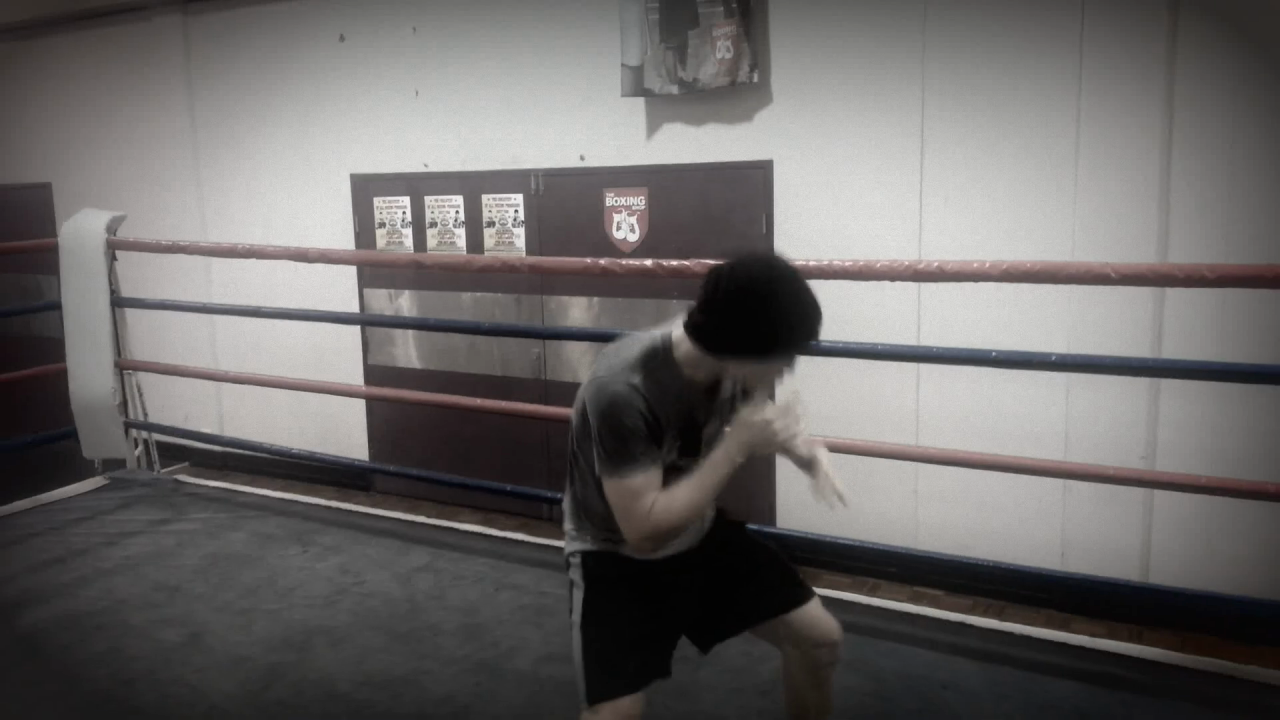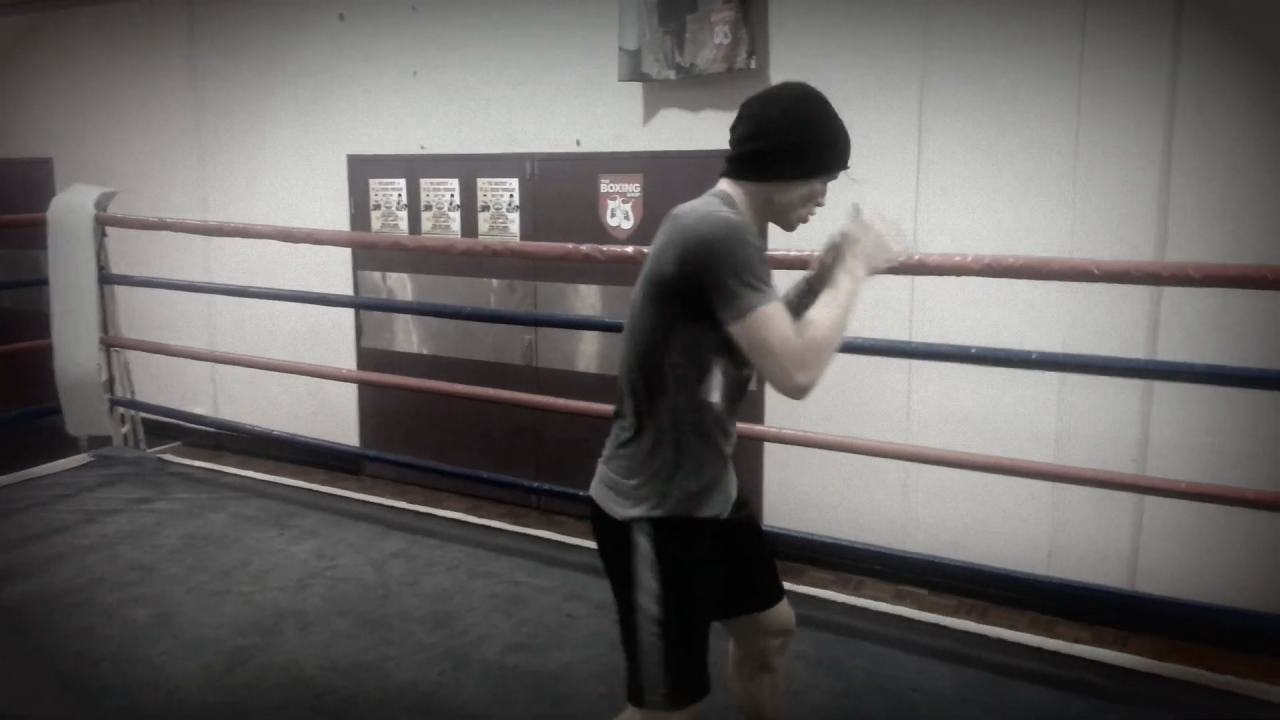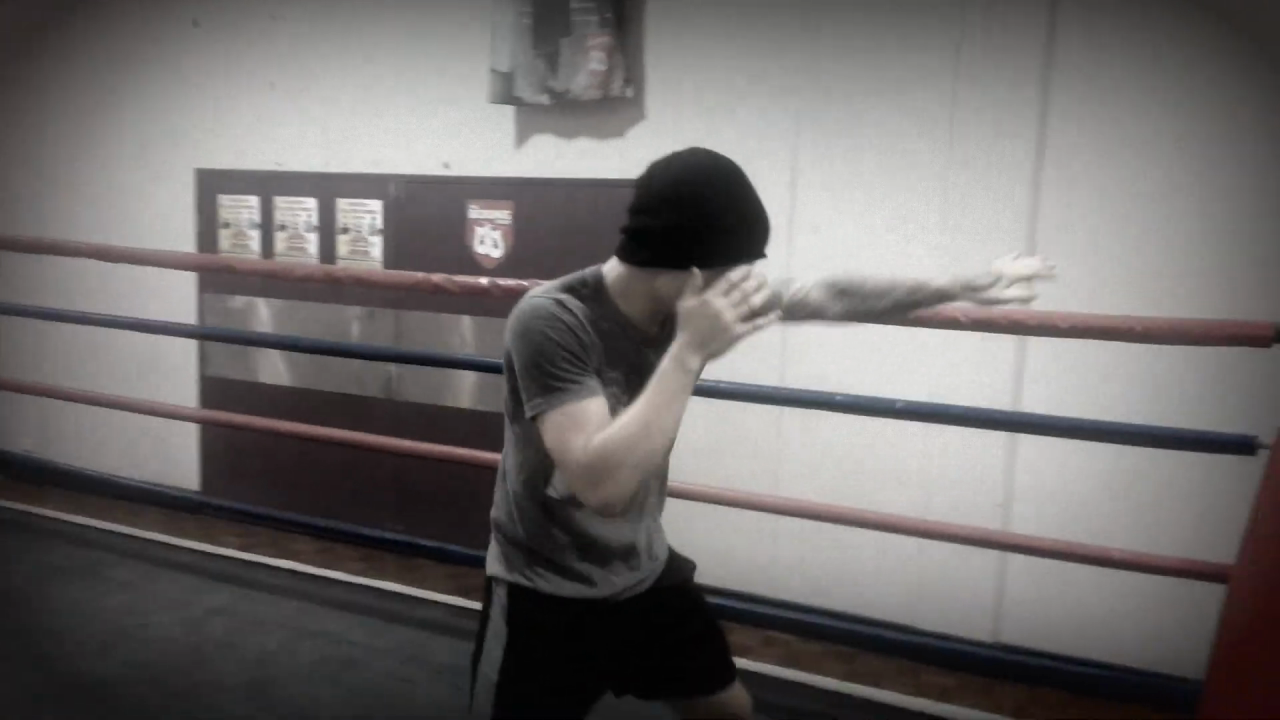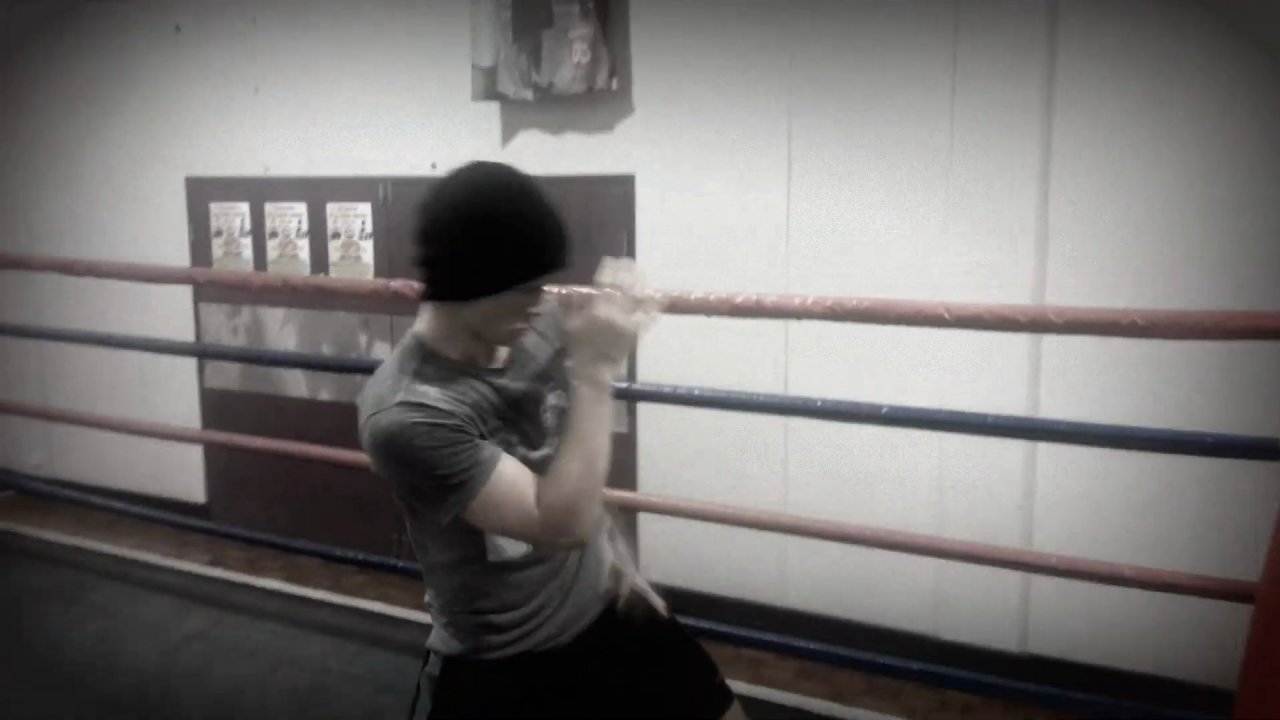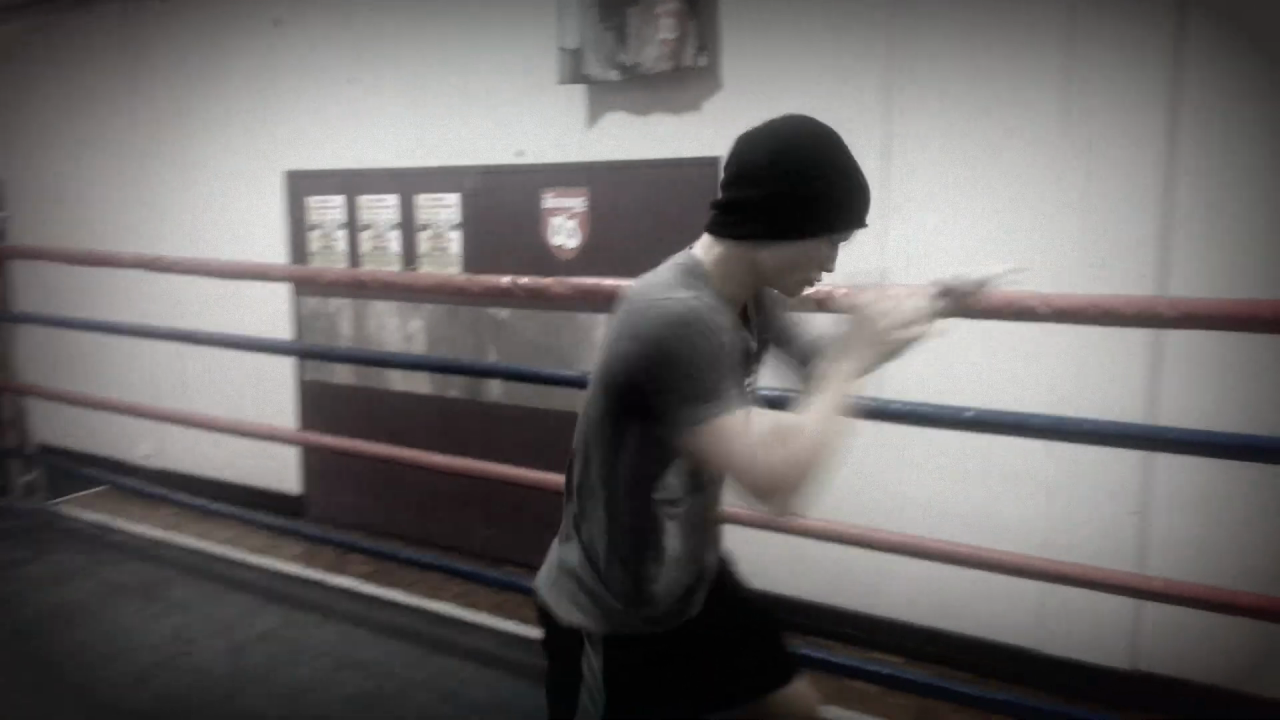
dt=0.7s
person 1, frame 1
right shoulder: (622, 390)
left elbow: (752, 422)
right elbow: (644, 530)
left wrist: (802, 450)
right wrist: (738, 444)
left hip: (699, 532)
right hip: (616, 555)
left knee: (819, 637)
person 1, frame 2
left shoulder: (734, 229)
right shoulder: (714, 233)
left elbow: (763, 339)
right elbow: (794, 372)
left wrist: (823, 286)
right wrist: (852, 272)
left hip: (706, 493)
right hip: (654, 506)
left knee: (770, 627)
person 1, frame 3
left shoulder: (694, 302)
right shoulder: (550, 321)
left elbow: (827, 298)
right elbow: (601, 483)
left wrist: (961, 288)
right wrist: (690, 351)
left hip: (643, 571)
right hip: (546, 592)
person 1, frame 4
left shoulder: (524, 333)
right shoulder: (405, 411)
right elbow: (561, 525)
left wrist: (615, 552)
right wrist: (596, 371)
left hip: (598, 604)
right hip: (496, 655)
person 1, frame 5
left shoulder: (746, 291)
right shoulder: (678, 318)
left elbow: (814, 361)
right elbow: (777, 483)
right wrist: (853, 356)
left hip: (686, 581)
right hip: (613, 614)
